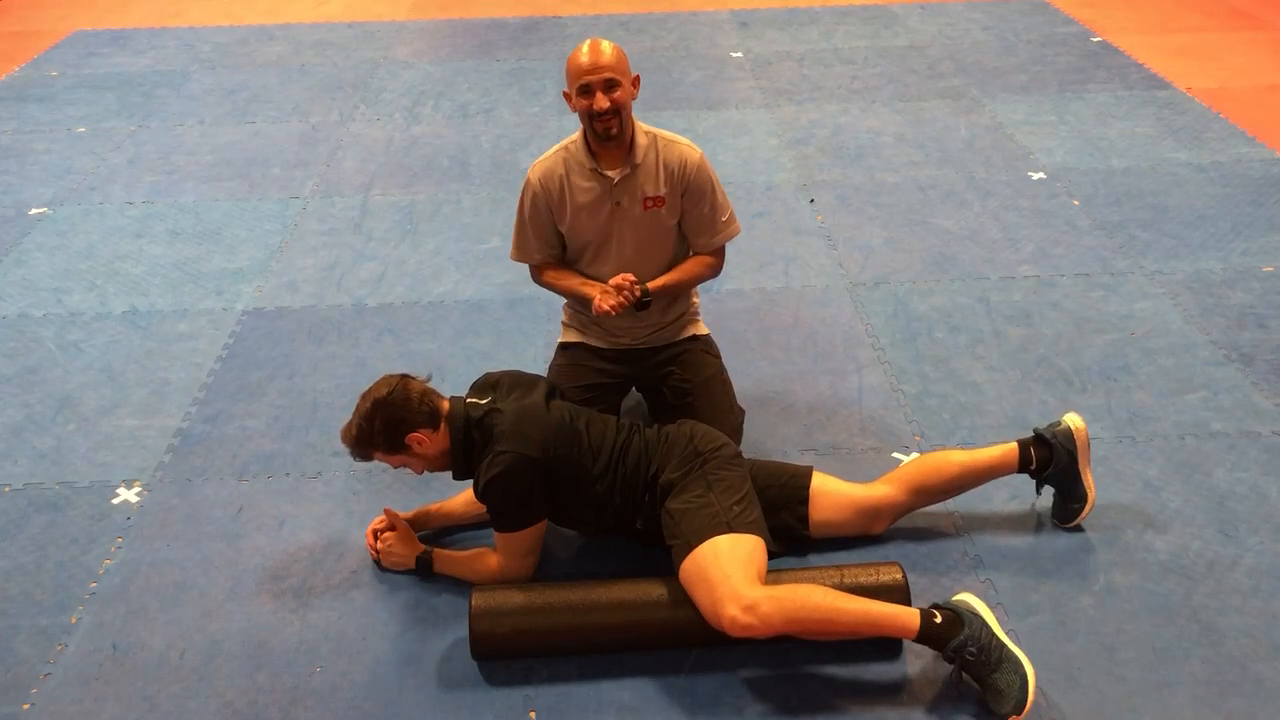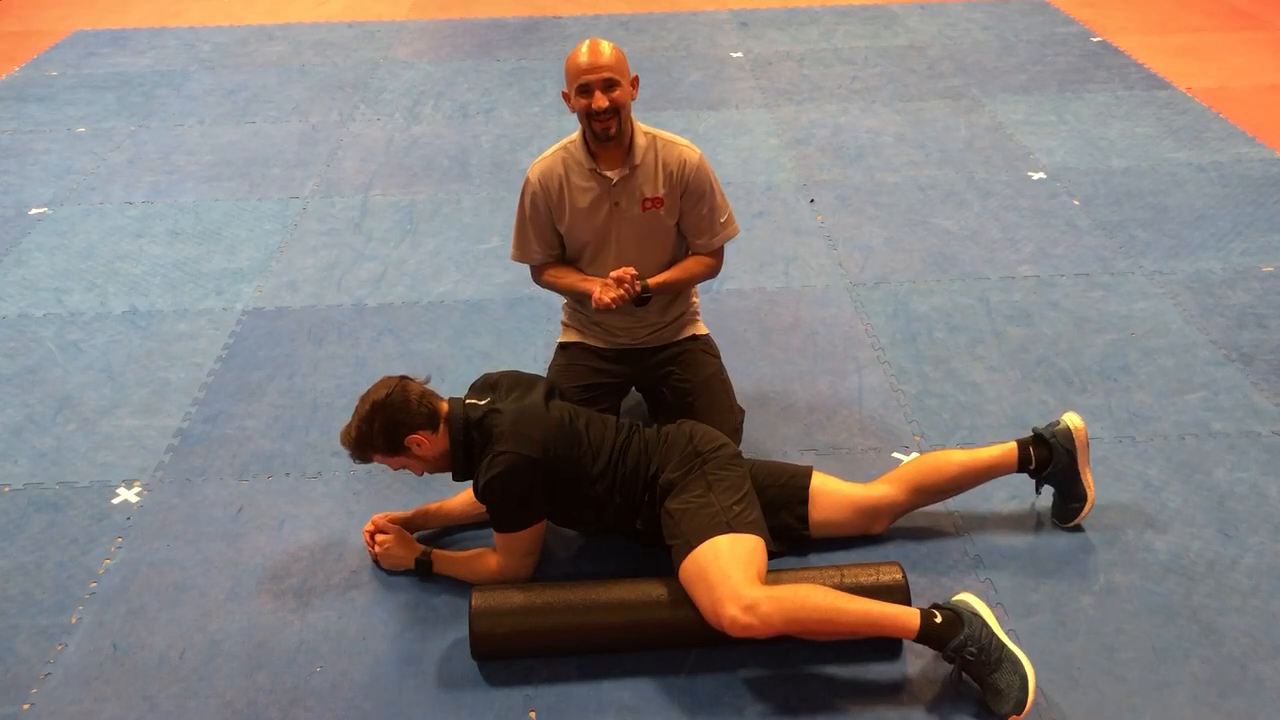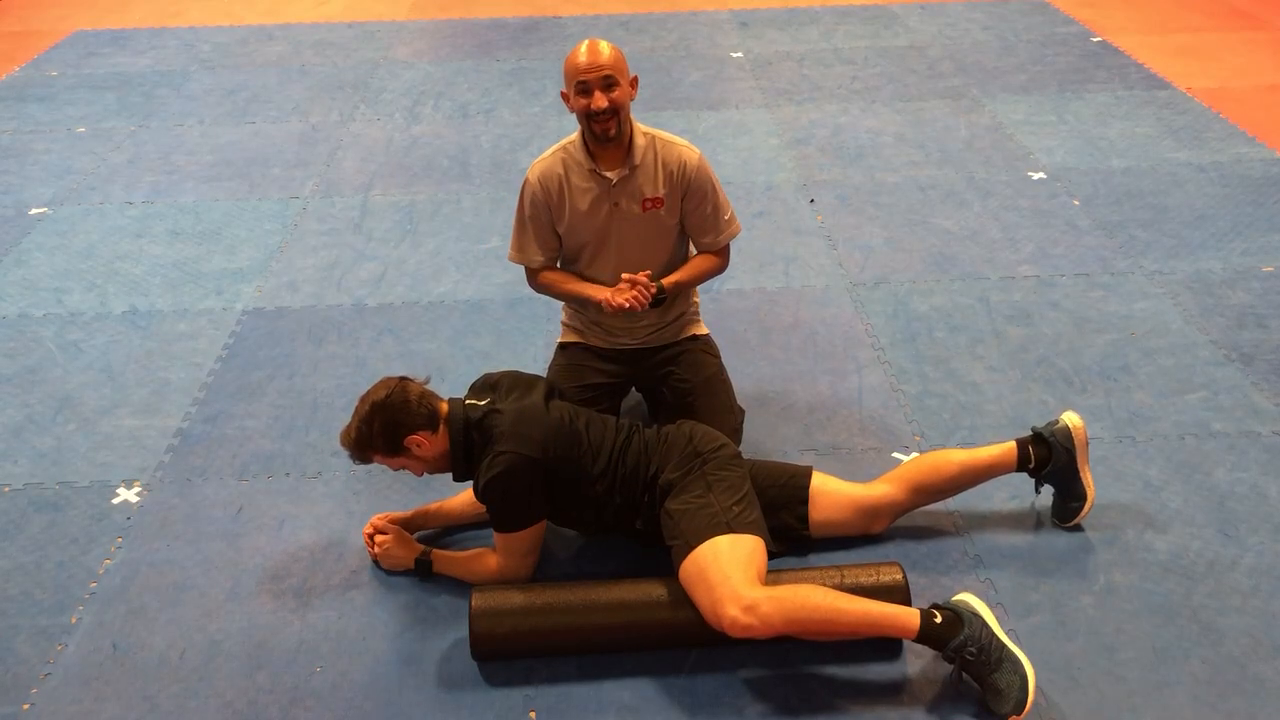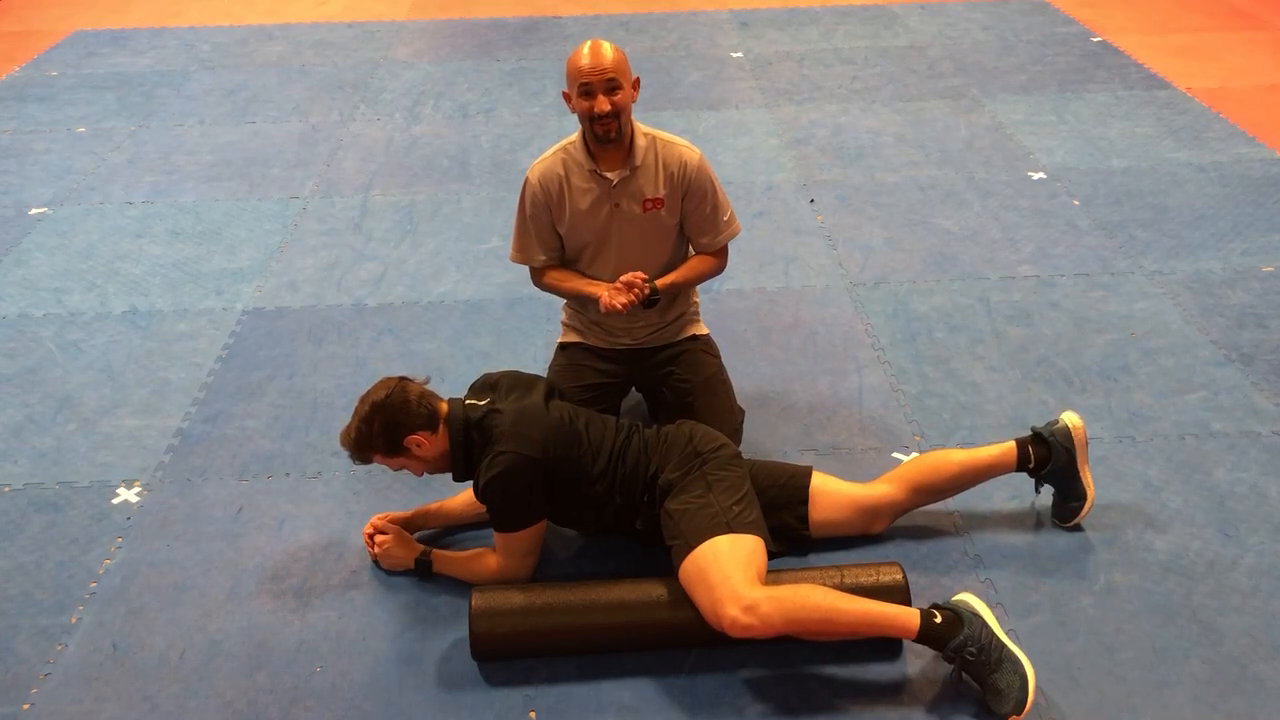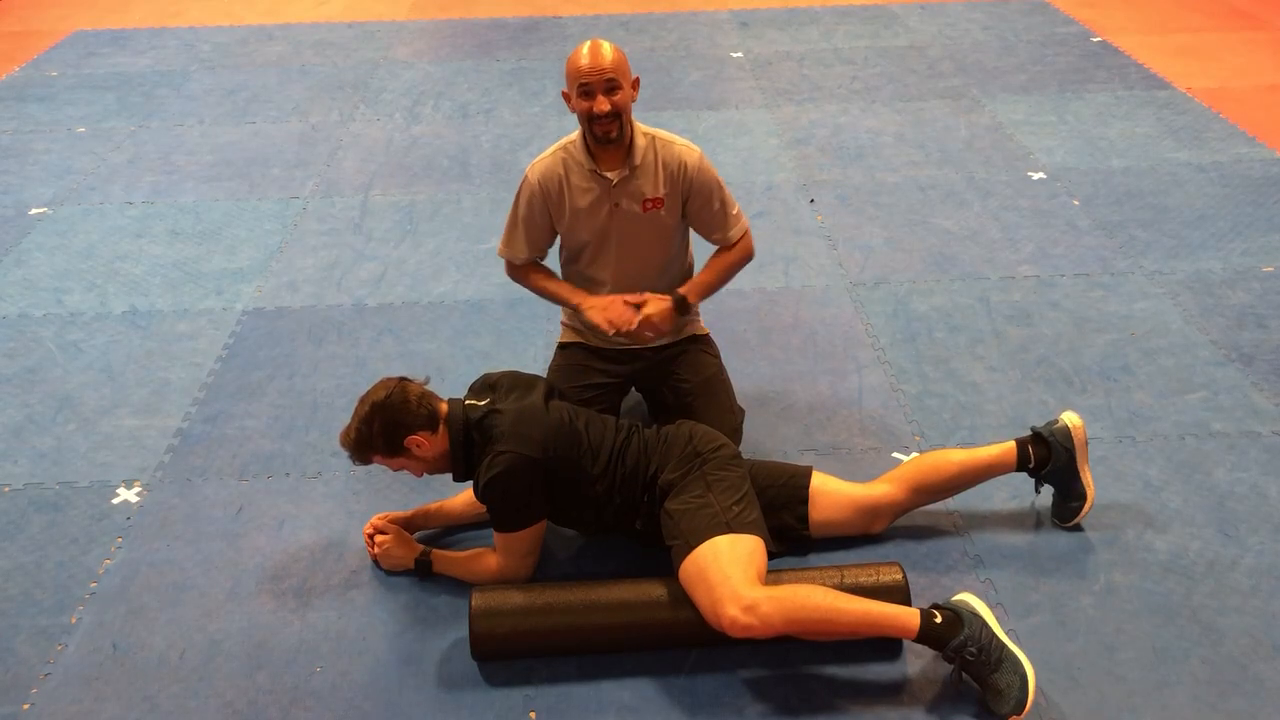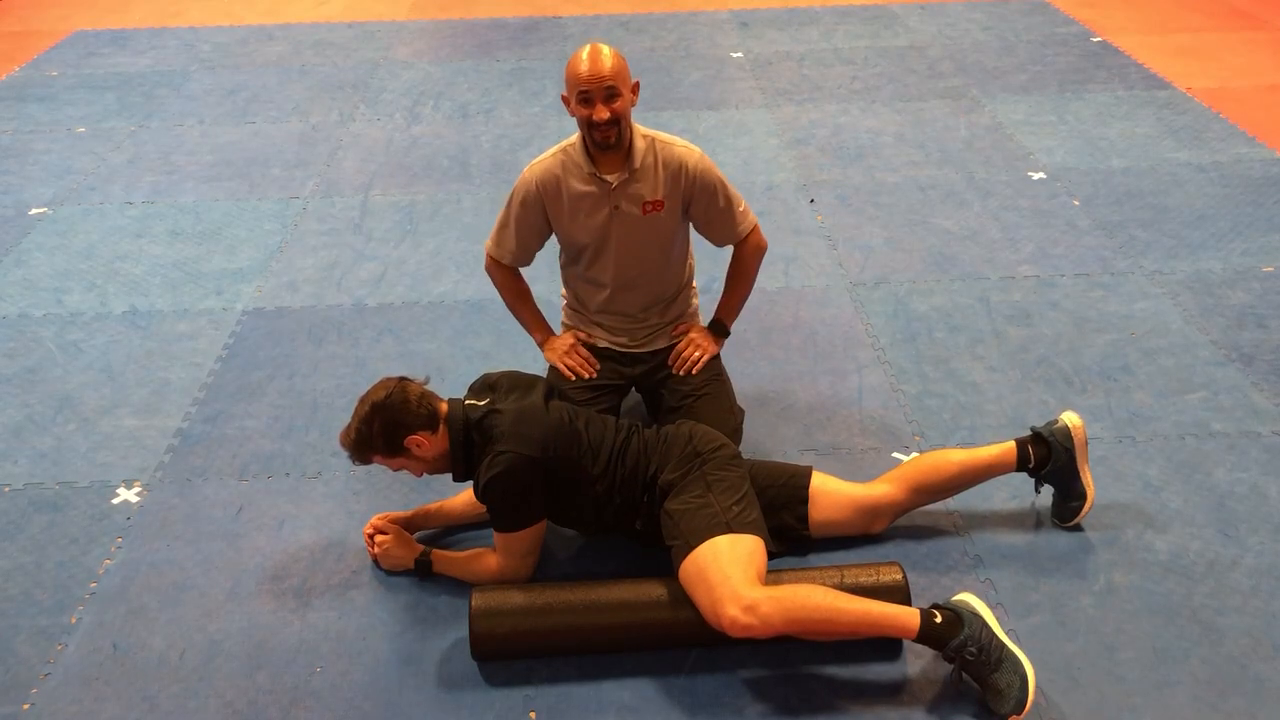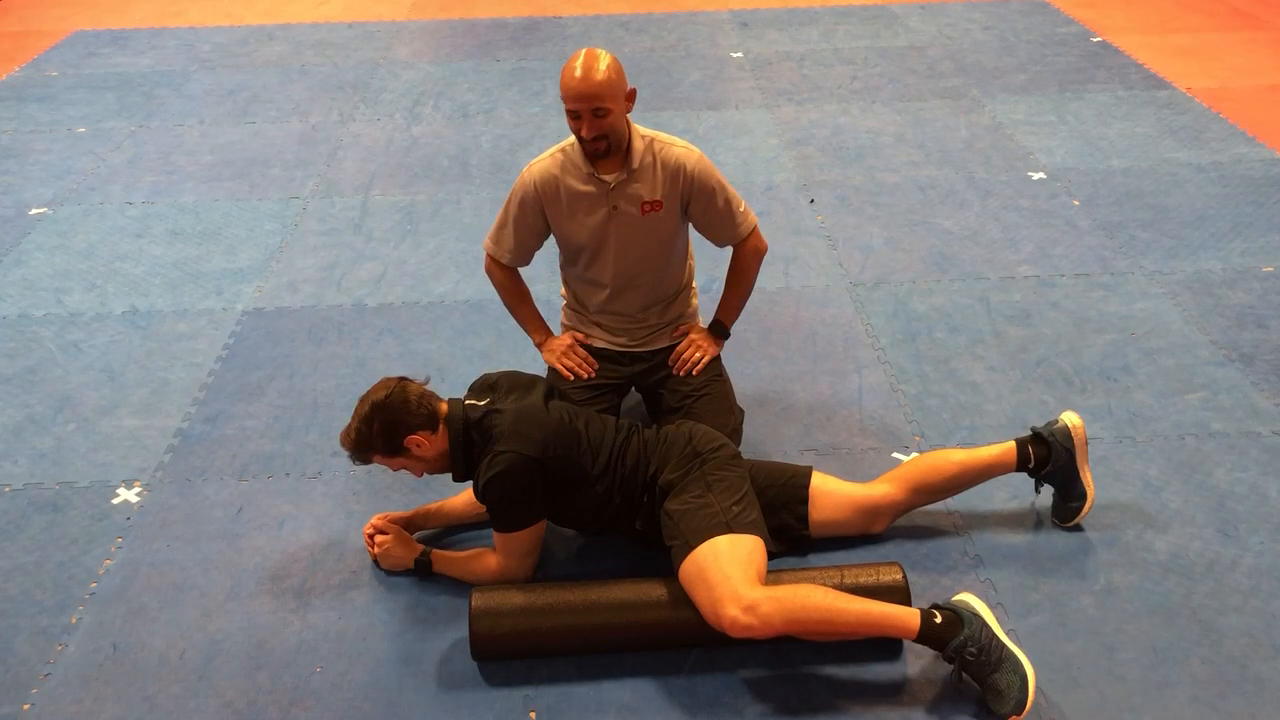
dt=0.4s
person 1, frame 1
left shoulder: (506, 455)
right shoulder: (486, 393)
left elbow: (515, 565)
left wrist: (418, 557)
right wrist: (419, 517)
left hip: (687, 478)
right hip: (693, 458)
left knee: (740, 610)
right knee: (879, 505)
left ankle: (942, 625)
right ankle: (1042, 449)
person 1, frame 2
left shoulder: (507, 456)
right shoulder: (486, 393)
left elbow: (513, 564)
left wrist: (418, 559)
right wrist: (413, 518)
left hip: (687, 476)
right hip: (693, 458)
left knee: (741, 610)
right knee: (879, 504)
left ankle: (942, 625)
right ankle: (1041, 450)
person 1, frame 3
left shoulder: (507, 455)
right shoulder: (486, 393)
left elbow: (513, 565)
left wrist: (418, 559)
right wrist: (413, 517)
left hip: (687, 477)
right hip: (692, 459)
left knee: (740, 611)
right knee: (878, 505)
left ankle: (943, 625)
right ankle: (1041, 448)
person 1, frame 4
left shoulder: (507, 456)
right shoulder: (486, 393)
left elbow: (513, 565)
left wrist: (418, 559)
right wrist: (414, 518)
left hip: (686, 476)
right hip: (691, 458)
left knee: (741, 611)
right knee: (877, 504)
left ankle: (941, 625)
right ankle: (1040, 449)
person 1, frame 5
left shoulder: (507, 455)
right shoulder: (485, 393)
left elbow: (513, 565)
left wrist: (418, 559)
right wrist: (414, 517)
left hip: (687, 477)
right hip: (692, 459)
left knee: (740, 611)
right knee: (878, 505)
left ankle: (943, 625)
right ankle: (1041, 448)
person 1, frame 6
left shoulder: (506, 456)
right shoulder: (485, 394)
left elbow: (513, 565)
left wrist: (418, 559)
right wrist: (414, 518)
left hip: (686, 477)
right hip: (691, 458)
left knee: (740, 611)
right knee: (877, 504)
left ankle: (942, 625)
right ankle: (1039, 449)
person 1, frame 7
left shoulder: (506, 454)
right shoulder: (485, 393)
left elbow: (513, 565)
left wrist: (418, 558)
right wrist: (414, 517)
left hip: (687, 478)
right hip: (691, 459)
left knee: (740, 611)
right knee: (878, 504)
left ankle: (943, 625)
right ankle: (1041, 448)
person 2, frame 1
left shoulder: (683, 160)
right shoulder: (546, 176)
left elbow: (711, 256)
right elbow: (542, 266)
left wrist: (645, 292)
right wrist: (596, 291)
left hip: (675, 333)
right hip: (589, 337)
left ankle: (654, 390)
right ankle: (619, 392)
person 2, frame 2
left shoulder: (683, 161)
right shoulder: (546, 176)
left elbow: (709, 257)
right elbow: (543, 266)
left wrist: (644, 287)
right wrist: (595, 286)
left hip: (674, 333)
right hip: (588, 338)
left ankle: (654, 391)
right ankle: (626, 388)
person 2, frame 3
left shoulder: (682, 161)
right shoulder: (545, 176)
left elbow: (716, 253)
right elbow: (538, 272)
left wrist: (660, 288)
right wrist: (602, 294)
left hip: (674, 332)
right hip: (589, 338)
left ankle: (654, 391)
right ankle: (623, 389)
person 2, frame 4
left shoulder: (683, 162)
right shoulder: (546, 176)
left elbow: (714, 255)
right elbow: (543, 270)
left wrist: (653, 289)
right wrist: (601, 290)
left hip: (674, 333)
right hip: (588, 338)
left ankle: (653, 392)
right ankle: (625, 389)
person 2, frame 5
left shoulder: (682, 160)
right shoulder: (546, 175)
left elbow: (739, 246)
right elbow: (520, 265)
left wrist: (680, 301)
right wrist: (585, 303)
left hip: (674, 334)
right hip: (588, 339)
left ankle: (654, 392)
right ankle: (624, 391)
person 2, frame 6
left shoulder: (684, 163)
right shoulder: (543, 178)
left elbow: (751, 243)
right elbow: (500, 263)
left wrist: (718, 329)
right wrist: (545, 338)
left hip: (673, 338)
right hip: (589, 342)
left ankle: (652, 394)
right ankle: (624, 393)
person 2, frame 7
left shoulder: (681, 164)
right shoulder: (542, 178)
left elbow: (751, 245)
right elbow: (499, 262)
left wrist: (718, 330)
right wrist: (543, 338)
left hip: (672, 338)
right hip: (588, 342)
left ankle: (653, 393)
right ankle: (624, 390)
